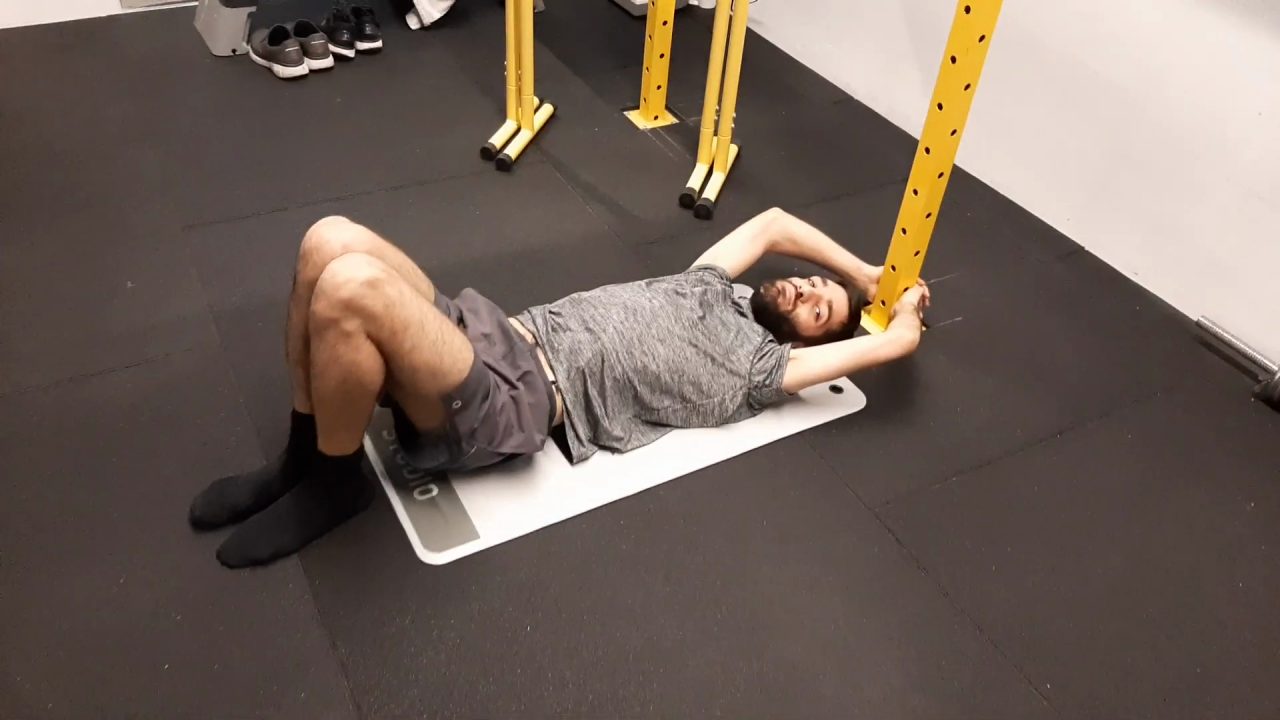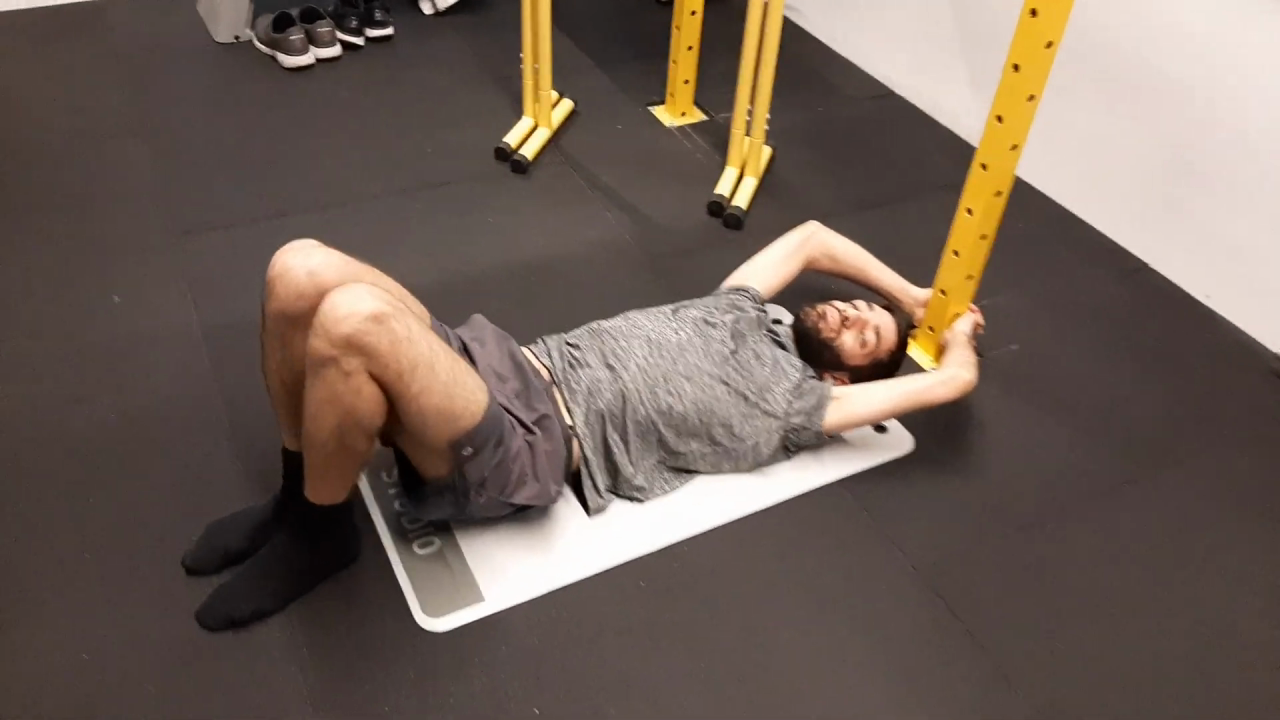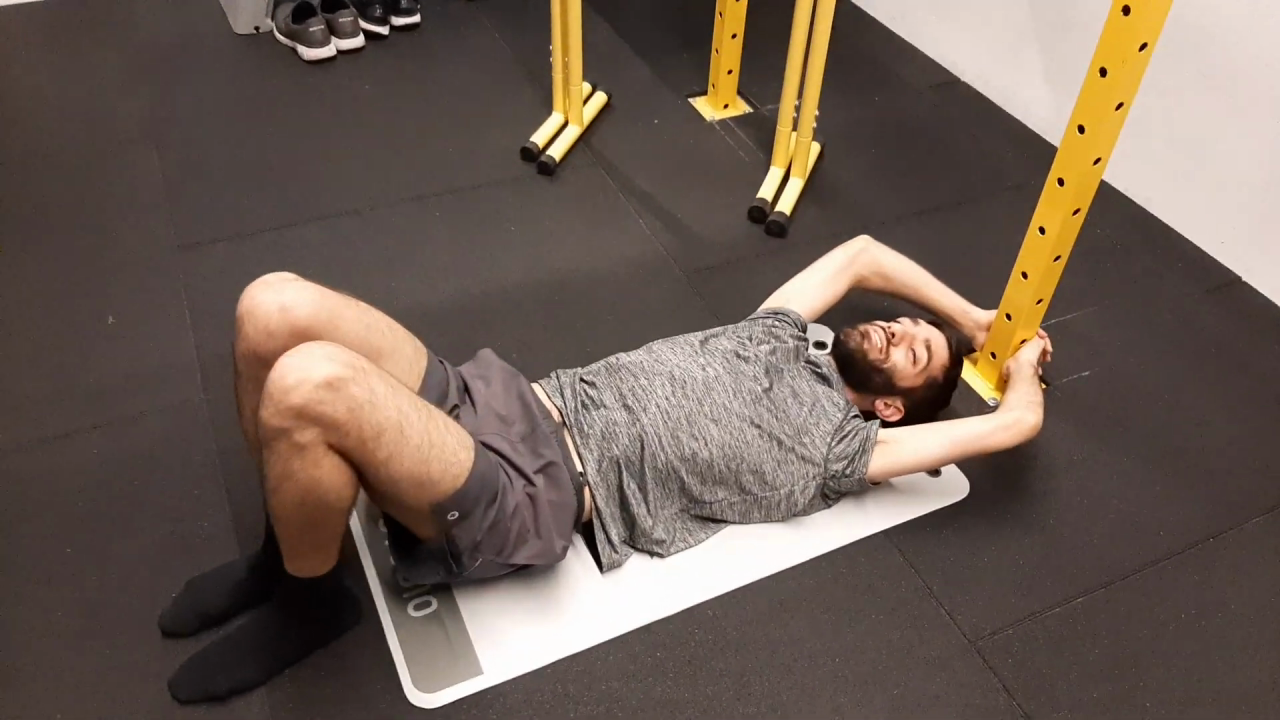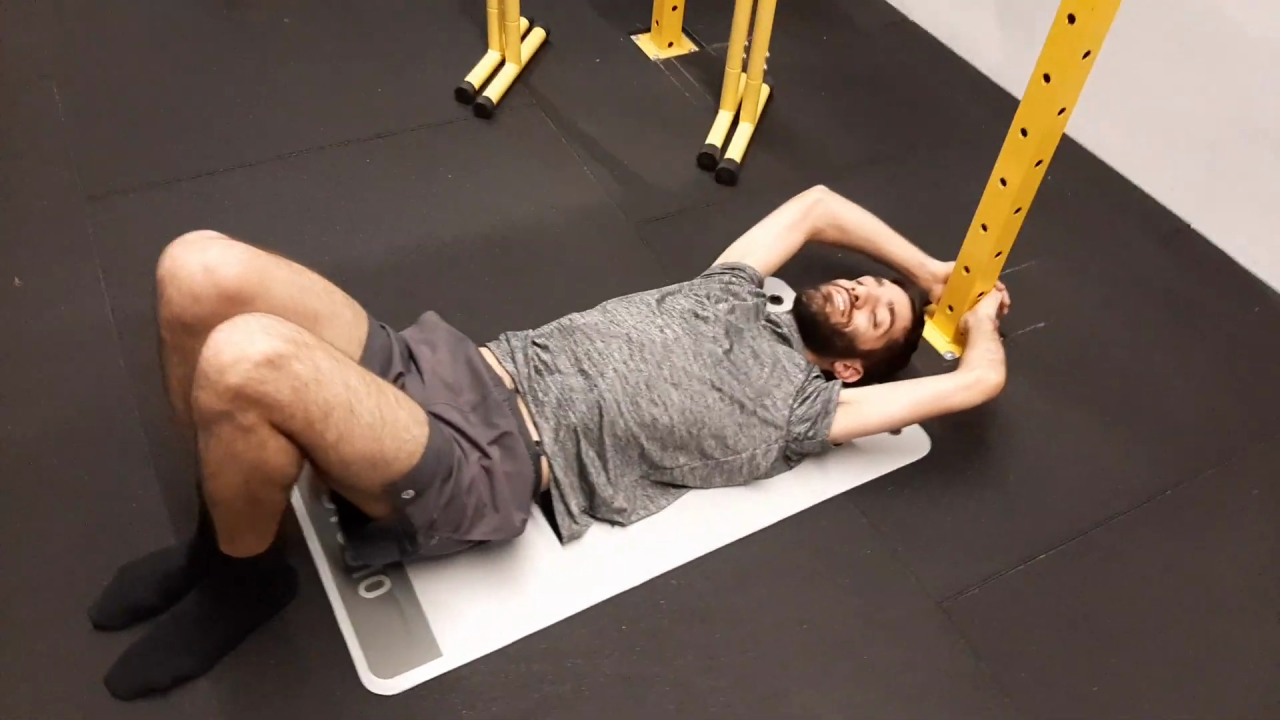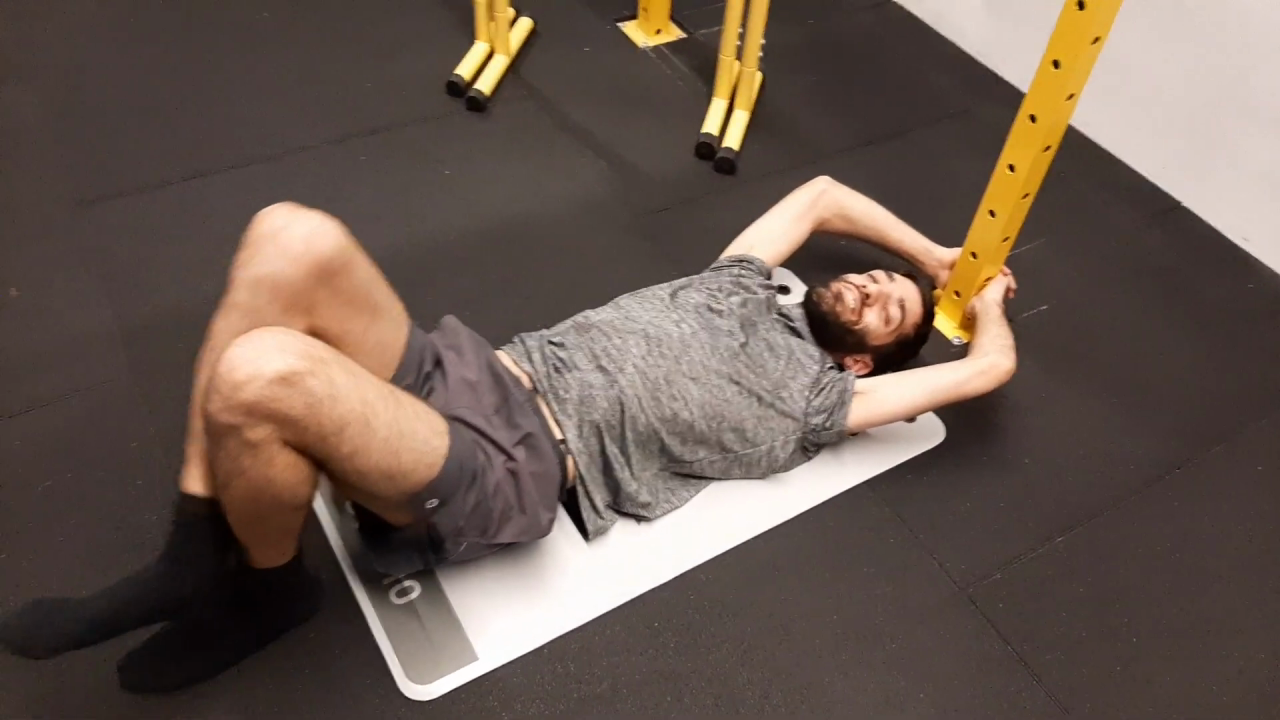
dt=0.5s
person 1, frame 1
left shoulder: (758, 370)
right shoulder: (711, 289)
left elbow: (896, 341)
right wrist: (868, 274)
left hip: (507, 406)
right hip: (498, 336)
left knee: (351, 286)
left ankle: (333, 482)
right ankle: (303, 455)
person 1, frame 2
left shoulder: (798, 406)
right shoulder: (742, 316)
left elbow: (951, 380)
right elbow: (811, 236)
right wrist: (916, 296)
left hip: (520, 449)
right hip: (507, 364)
left knee: (351, 321)
right knee: (300, 271)
left ankle: (318, 531)
right ankle: (299, 489)
person 1, frame 3
left shoulder: (842, 447)
right shoulder: (780, 339)
left elbow: (1014, 421)
right elbow: (862, 252)
right wrist: (977, 316)
left hip: (530, 497)
right hip: (511, 405)
left knee: (310, 385)
right knee: (275, 311)
left ankle: (308, 601)
right ankle: (283, 554)
person 1, frame 4
left shoulder: (803, 406)
right shoulder: (737, 296)
left elbow: (975, 380)
right elbow: (819, 202)
right wrist: (933, 267)
left hip: (482, 466)
right hip: (461, 367)
left knee: (246, 361)
right knee: (200, 272)
left ankle: (242, 579)
right ankle: (224, 529)
person 1, frame 5
left shoulder: (819, 401)
right shoulder: (744, 290)
left elbow: (987, 367)
right elbow: (822, 192)
right wrist: (936, 253)
left hip: (506, 474)
right hip: (479, 375)
left knee: (263, 376)
right knee: (295, 241)
left ankle: (268, 590)
right ankle: (194, 560)
